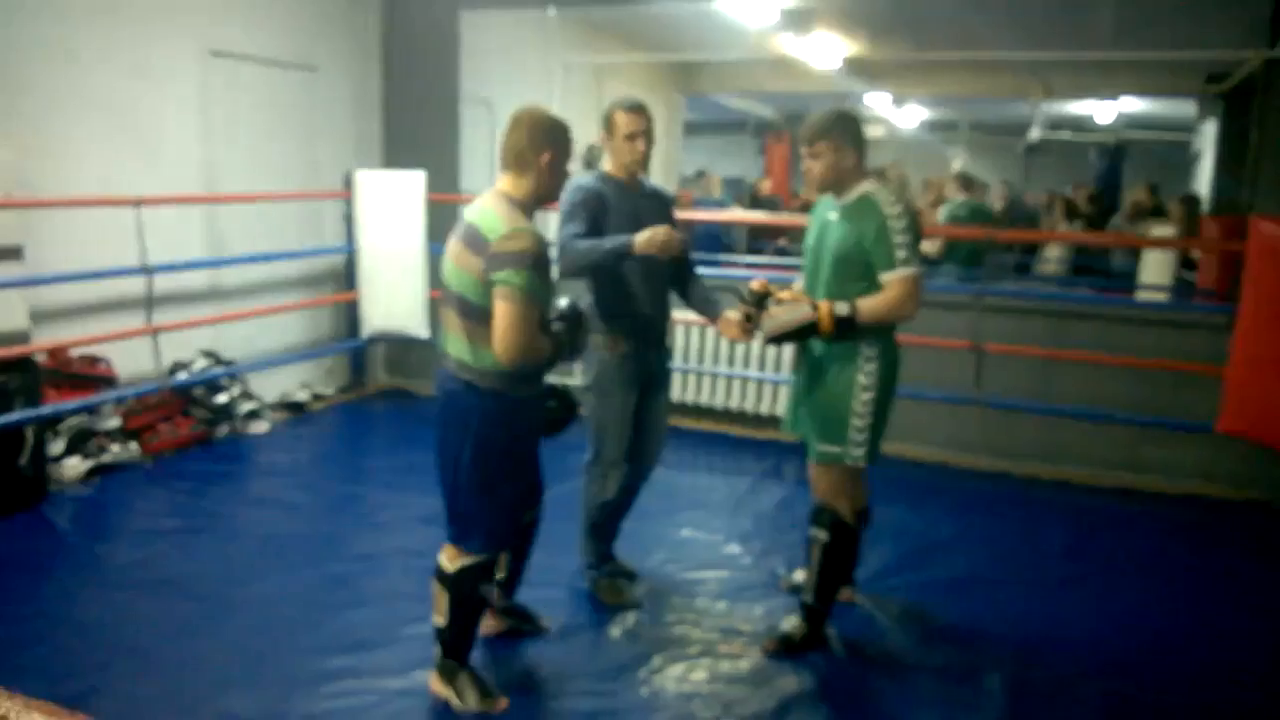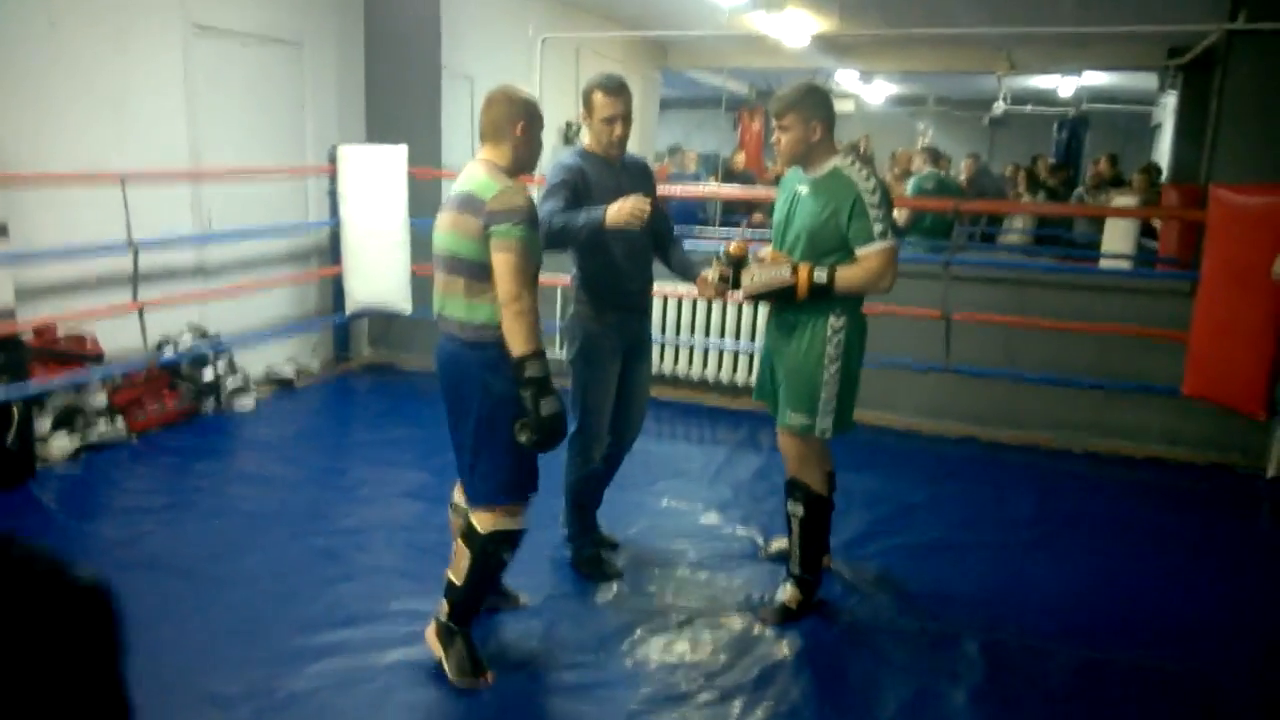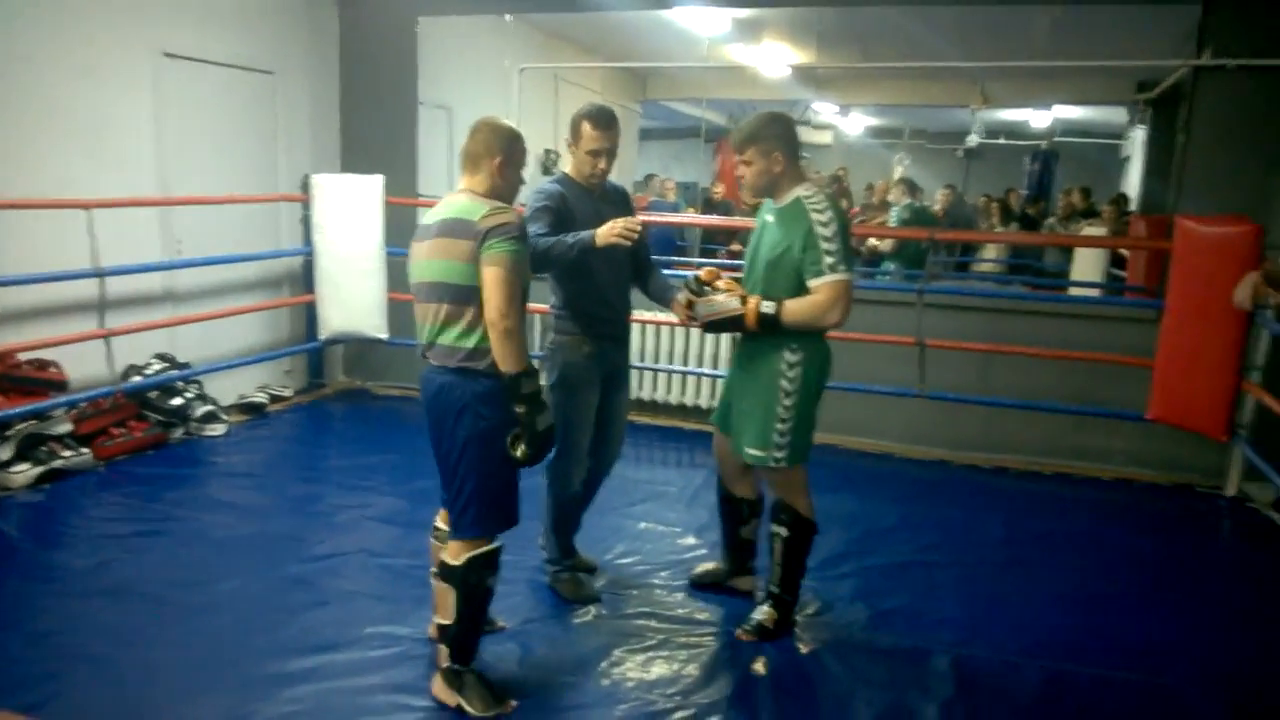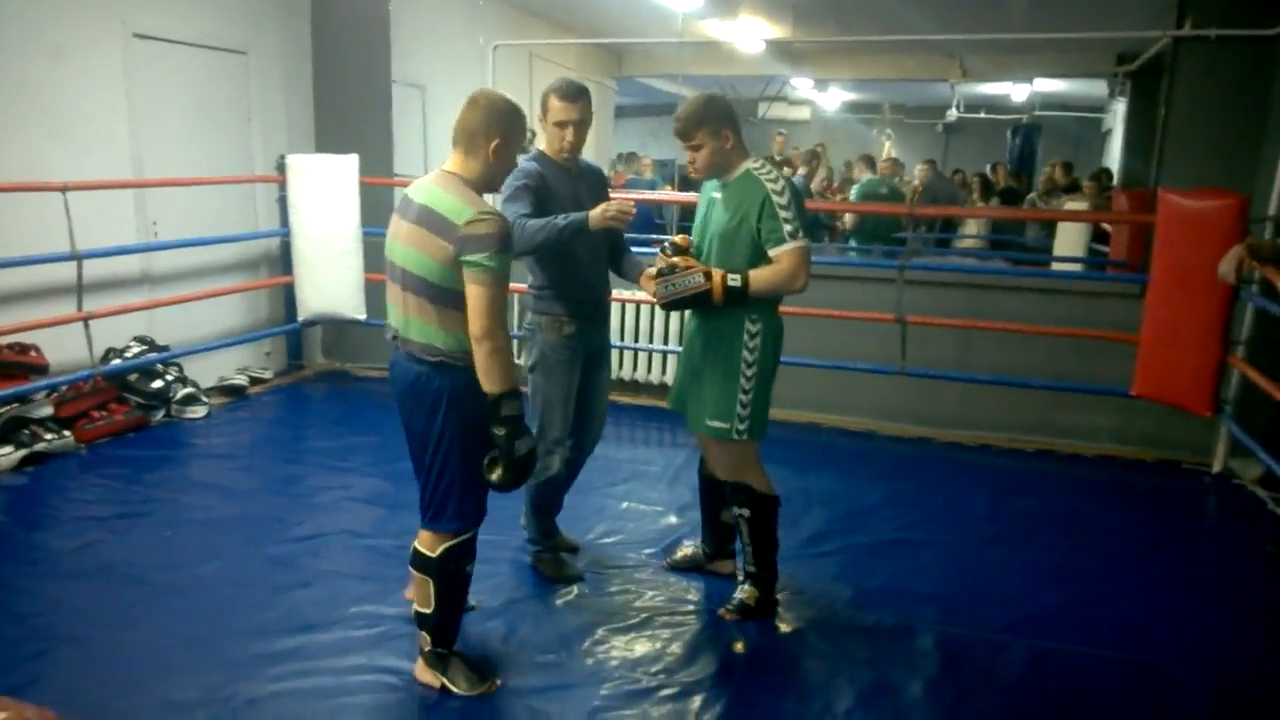
dt=0.5s
person 1, frame 1
left shoulder: (482, 210)
right shoulder: (520, 240)
right elbow: (512, 348)
left wrist: (547, 362)
right wrist: (561, 343)
left hip: (487, 392)
right hip: (486, 402)
left knee: (522, 505)
right knee: (474, 538)
left ankle: (499, 608)
right ankle: (449, 666)
person 1, frame 2
left shoulder: (463, 187)
right shoulder: (509, 199)
right elbow: (515, 301)
right wrist: (539, 383)
left hip: (459, 349)
right hip: (487, 358)
left knee: (476, 479)
right knee: (504, 502)
left ankle: (474, 586)
right ankle: (450, 622)
person 1, frame 3
left shoulder: (431, 222)
right shoulder: (500, 221)
right elbow: (502, 320)
right wrist: (528, 398)
left hip: (439, 376)
right hip: (478, 386)
left knee: (458, 506)
right knee: (476, 531)
left ankle: (448, 614)
right ankle: (453, 670)
person 1, frame 4
left shoulder: (416, 192)
right shoulder: (483, 224)
right elbow: (486, 336)
right wrist: (510, 419)
left hip: (407, 363)
right hip: (445, 381)
left knee: (439, 494)
right knee: (452, 517)
left ankle: (428, 588)
right ankle: (435, 656)
person 2, frame 1
left shoulder: (883, 212)
right shoulder: (824, 208)
left elbow: (904, 300)
right wrist: (782, 301)
left hip: (859, 361)
right hip: (821, 356)
left knee: (829, 480)
right knee: (841, 474)
left ankle: (813, 619)
right ankle: (835, 571)
person 2, frame 2
left shoulder: (857, 186)
right shoulder: (791, 179)
left elbow: (882, 272)
left wrist: (802, 279)
right wrist: (752, 265)
left hip: (826, 331)
right hip: (785, 324)
left knee: (799, 449)
right knee: (800, 443)
left ankle: (805, 581)
right ankle: (807, 539)
person 2, frame 3
left shoulder: (817, 216)
right shoulder: (770, 207)
left elbow: (832, 308)
left wrist: (751, 312)
right wrist: (723, 287)
left hip: (788, 361)
right hip: (752, 354)
left knee: (784, 479)
right knee: (729, 457)
left ankle: (781, 603)
right ankle: (737, 565)
person 2, frame 4
left shoulder: (768, 188)
right shoulder: (709, 186)
left elbow: (794, 274)
left wrist: (718, 284)
right wrist: (680, 259)
left hip: (742, 335)
right hip: (703, 329)
left knee: (736, 458)
right knee: (710, 447)
left ankle: (762, 579)
right ankle: (717, 547)
person 3, frame 1
left shoulder: (658, 199)
right shoulder: (587, 193)
left elbow: (681, 274)
right elbow: (569, 256)
left wrist: (719, 312)
right wrist: (633, 244)
left hip: (654, 347)
right hip: (612, 348)
left knee: (643, 458)
right knee: (608, 460)
left ankle: (603, 547)
right ankle: (598, 566)
person 3, frame 2
left shoulder: (639, 169)
right shoulder: (571, 170)
left elbow: (662, 238)
right elbow: (547, 229)
left wrist: (695, 274)
right wrist: (605, 217)
left hip: (637, 318)
right hip: (596, 320)
left knee: (626, 427)
right knee: (591, 433)
left ankle: (584, 517)
right ankle: (581, 539)
person 3, frame 3
left shoulder: (618, 197)
right shoulder: (551, 196)
left elbow: (641, 265)
right elbow: (533, 253)
left wrist: (672, 297)
right wrist: (594, 238)
left hip: (616, 344)
right hip: (574, 346)
left knee: (605, 452)
right knee: (571, 457)
left ankle: (562, 539)
right ankle: (560, 562)
person 3, frame 4
left shoulder: (594, 176)
right shoulder: (527, 175)
left elbow: (612, 246)
right elbow: (518, 235)
left wrist: (640, 272)
right wrist: (587, 220)
left hip: (595, 324)
right hip: (554, 326)
left knee: (588, 433)
right knee: (551, 439)
left ankle: (542, 517)
right ankle: (541, 542)
